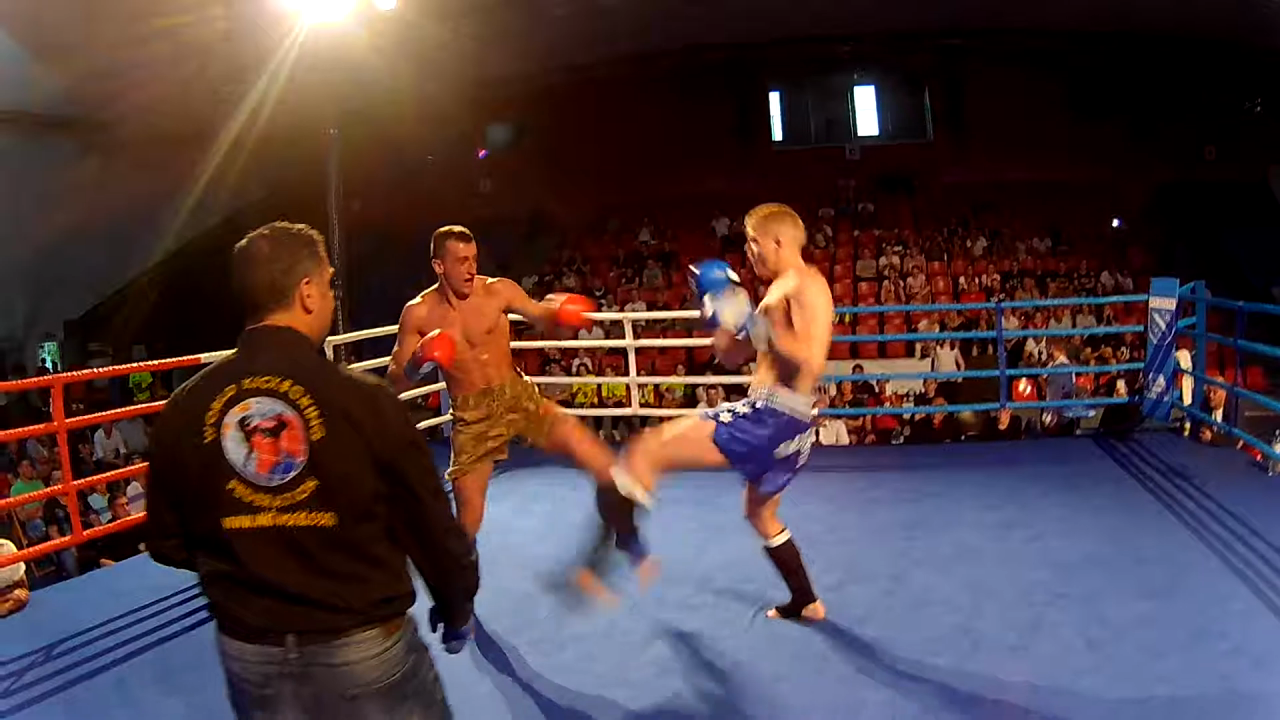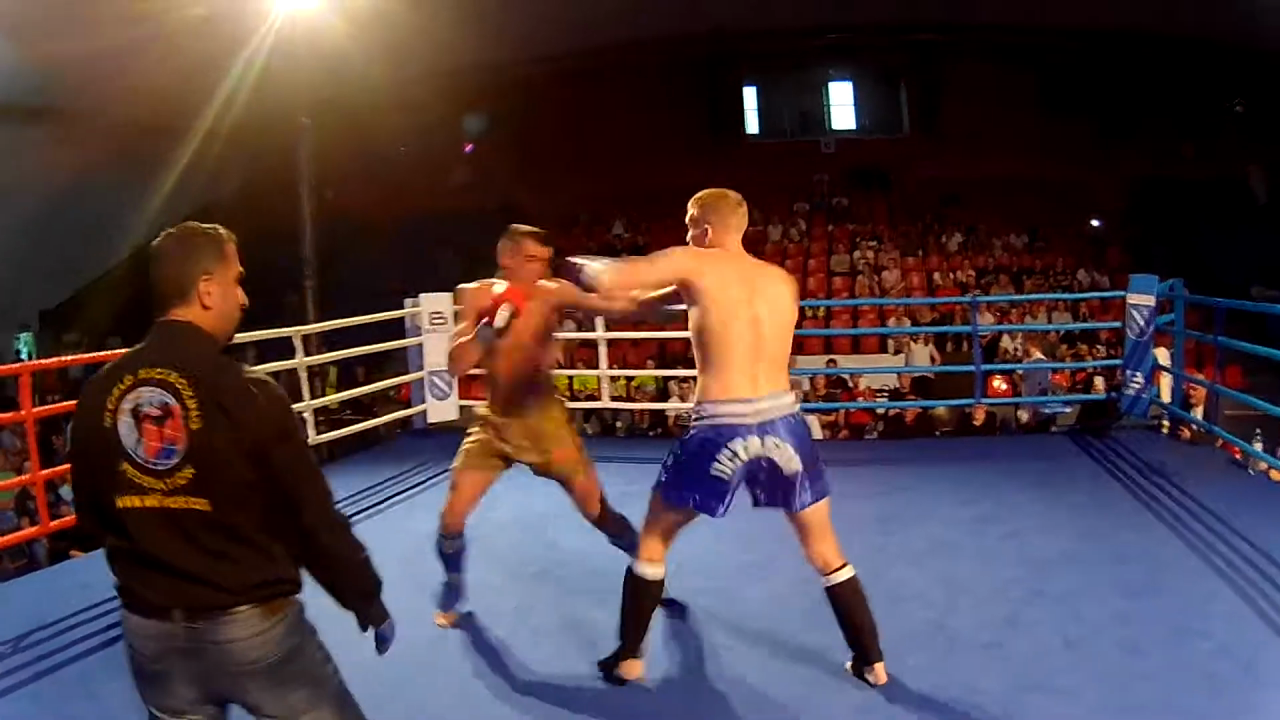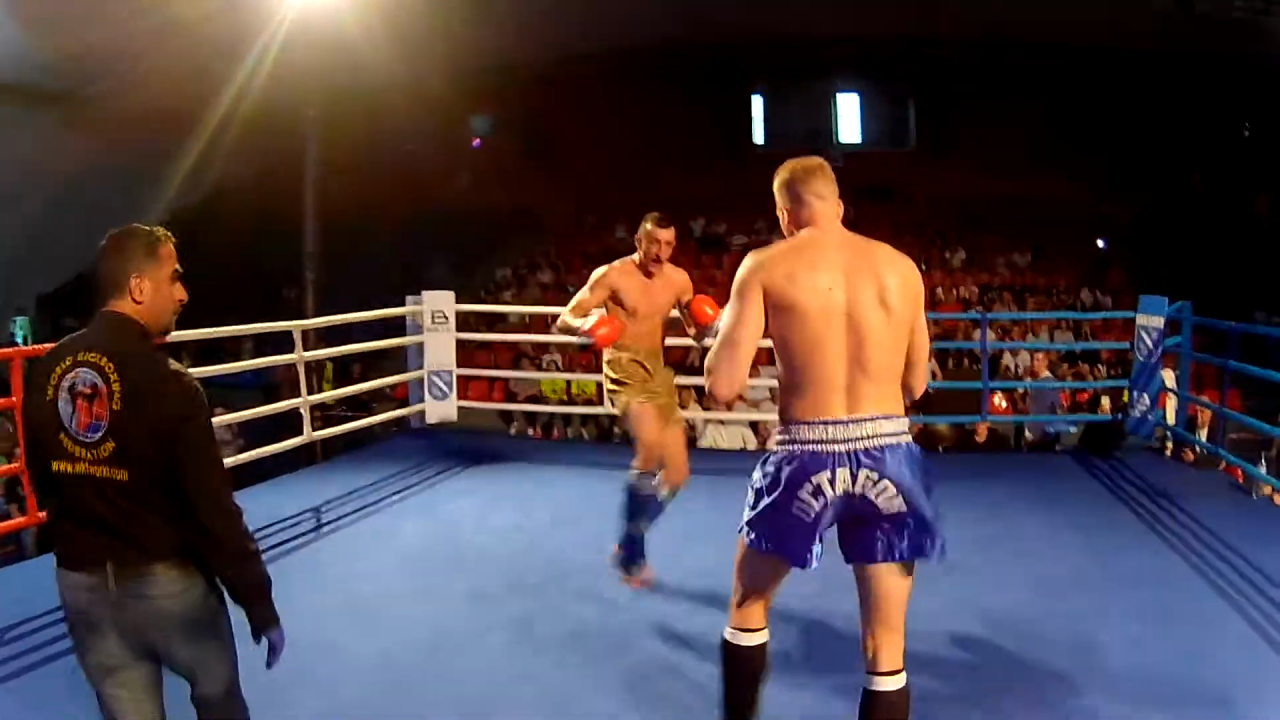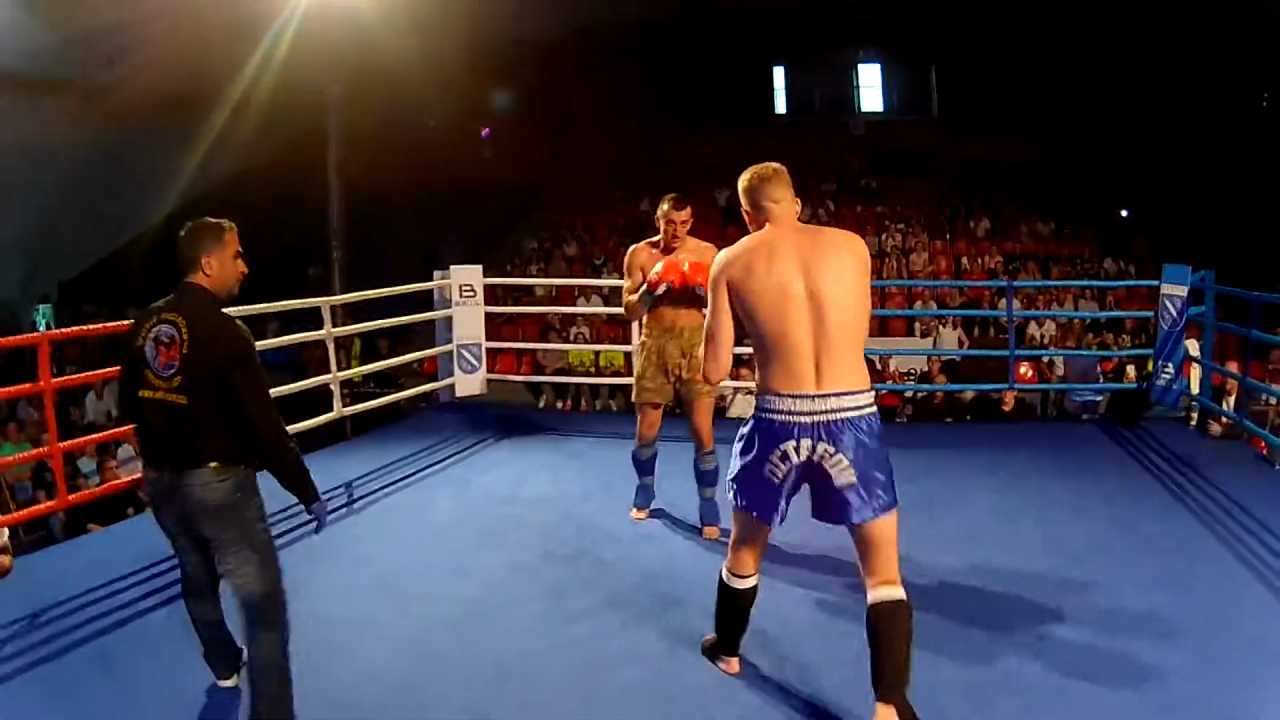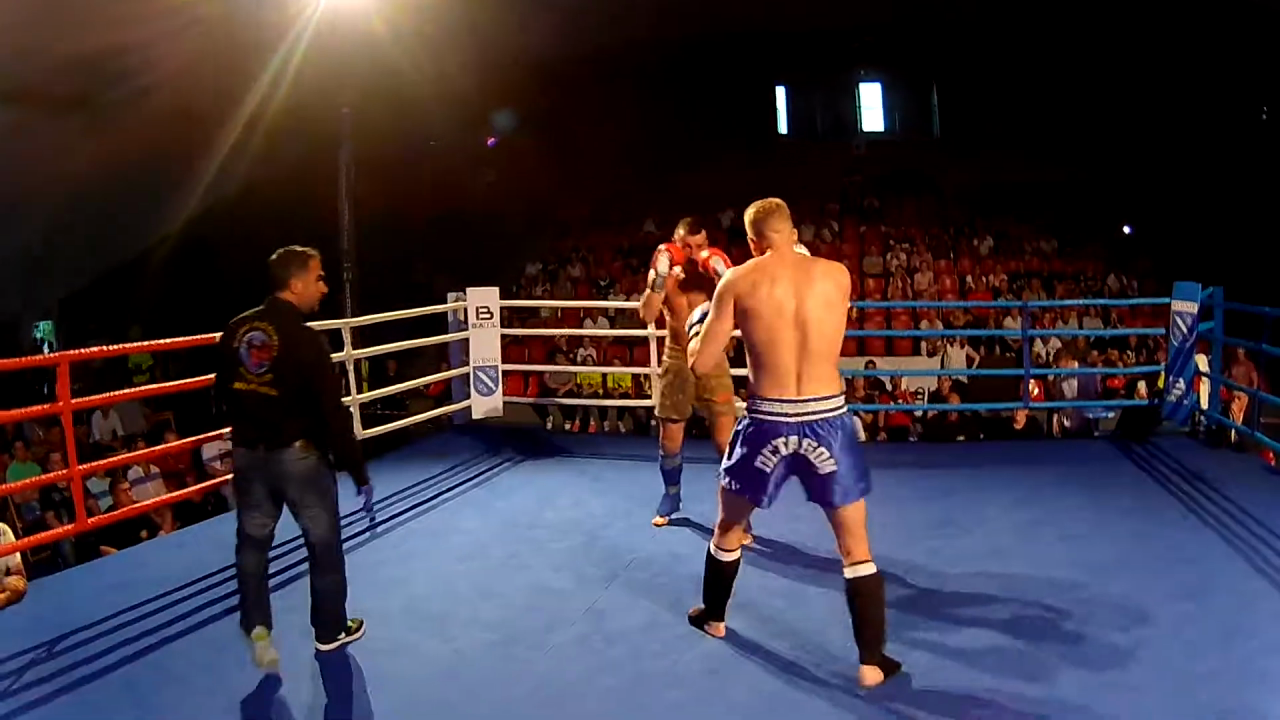
dt=0.7s
person 1, frame 1
left shoulder: (802, 282)
right shoulder: (780, 290)
left elbow: (808, 362)
right elbow: (730, 356)
left wrist: (754, 325)
right wrist: (718, 302)
left hip: (772, 416)
right hip: (784, 423)
left knee: (645, 452)
right knee: (761, 515)
right ankle: (807, 602)
person 1, frame 2
left shoulder: (691, 267)
right shoulder: (783, 282)
left elbow: (613, 281)
left wrist: (591, 268)
left hip: (720, 430)
right hip: (784, 424)
left knee: (655, 537)
right knee: (824, 551)
left ankle: (627, 657)
right ankle: (871, 660)
person 1, frame 3
left shoulder: (764, 267)
right shoulder: (902, 269)
left elbow: (723, 386)
right elbow: (916, 382)
left wrist: (727, 331)
left hip: (806, 460)
right hip: (888, 453)
left knee: (749, 599)
right knee: (885, 645)
person 1, frame 4
left shoulder: (731, 263)
right shoulder: (852, 247)
left elbow: (712, 370)
left hip: (780, 423)
right hip: (853, 418)
left knee: (746, 547)
right knee: (882, 569)
left ankle: (727, 648)
person 1, frame 5
left shoulder: (738, 280)
right shoulder: (837, 275)
left elbow: (702, 363)
left wrist: (698, 327)
left hip: (767, 423)
right hip: (827, 420)
left knee: (729, 526)
right knee: (855, 548)
left ankle: (713, 616)
right ankle: (872, 660)
person 2, frame 1
left shoulder: (184, 410)
right shoulder: (363, 399)
left elbow: (167, 543)
right elbow: (432, 528)
right wrist: (457, 608)
left hip: (252, 656)
right hip: (367, 648)
person 2, frame 2
left shoulder: (99, 395)
right shoulder: (245, 396)
left elbow: (92, 518)
right elbow: (313, 521)
right wrist: (368, 602)
left hip: (153, 632)
right hip: (252, 626)
person 2, frame 3
left shoulder: (48, 371)
right shoulder: (165, 383)
left elbow: (44, 481)
right elbow: (211, 508)
right wrist: (261, 606)
left hip: (84, 586)
right hip: (168, 585)
person 2, frame 4
left shoulder: (145, 325)
right shoulder: (223, 332)
left elbow: (130, 404)
right elbow: (263, 425)
right wrist: (306, 491)
left hip: (162, 482)
right hip: (218, 482)
left knee: (198, 578)
right knee: (264, 603)
left ankle: (226, 664)
person 2, frame 5
left shoulder: (237, 330)
right shoulder: (306, 342)
left elbow: (225, 393)
right elbow: (333, 416)
right wrist: (360, 475)
left hip: (248, 455)
right hip: (300, 457)
left knee: (252, 544)
right knee: (323, 546)
left ankle: (258, 627)
right ankle: (330, 630)
person 3, frame 1
left shoulder: (499, 290)
right shoulder: (418, 313)
left elbow: (544, 319)
right elbow: (395, 380)
left wrist: (562, 312)
right wrist: (420, 363)
left hip: (520, 398)
right hip: (473, 416)
left knee: (602, 466)
right knee: (468, 527)
person 3, frame 2
left shoulder: (553, 294)
right shoulder: (476, 296)
left elbow: (614, 304)
right elbow: (458, 365)
right wrist: (492, 325)
left hip: (545, 416)
right hip: (496, 418)
left knee: (596, 510)
right knee: (453, 517)
right ankle: (452, 590)
person 3, frame 3
left shoulder: (678, 278)
right shoulder: (610, 275)
left elbow: (696, 329)
right elbow: (565, 319)
left wrist: (704, 323)
right wrist: (584, 326)
left hip: (657, 368)
right hip: (625, 368)
left knee: (675, 472)
right knee: (653, 446)
left ankle: (631, 549)
right ankle: (631, 543)
person 3, frame 4
left shoulder: (707, 254)
right shoulder: (640, 254)
right elbow: (629, 310)
left wrist: (710, 291)
right wrist: (651, 289)
left hip: (694, 345)
right hip: (654, 344)
left knee: (702, 434)
right knee: (646, 431)
left ankle: (708, 506)
right ankle: (645, 487)
person 3, frame 5
left shoulder: (715, 268)
right shoulder: (661, 271)
right elbow: (646, 316)
right wrist: (659, 277)
left hip: (712, 360)
right hip: (676, 361)
left knee: (725, 443)
right knee: (669, 440)
right ankle: (671, 496)
